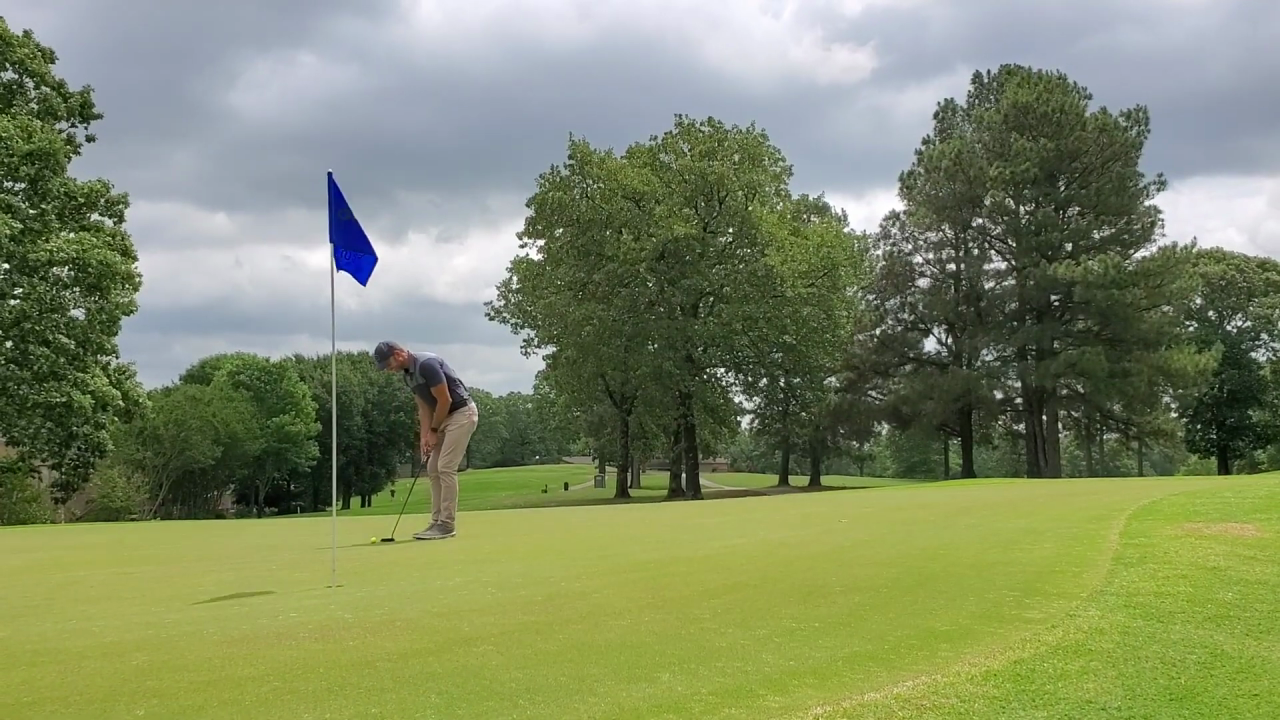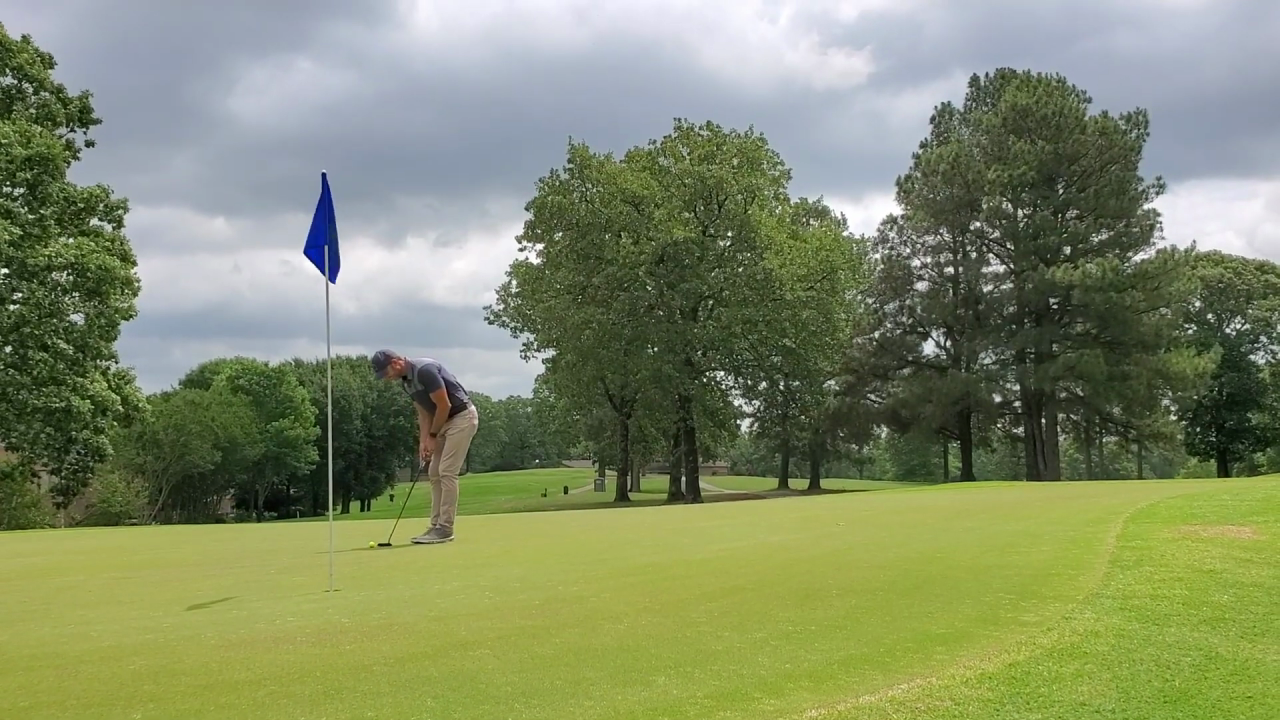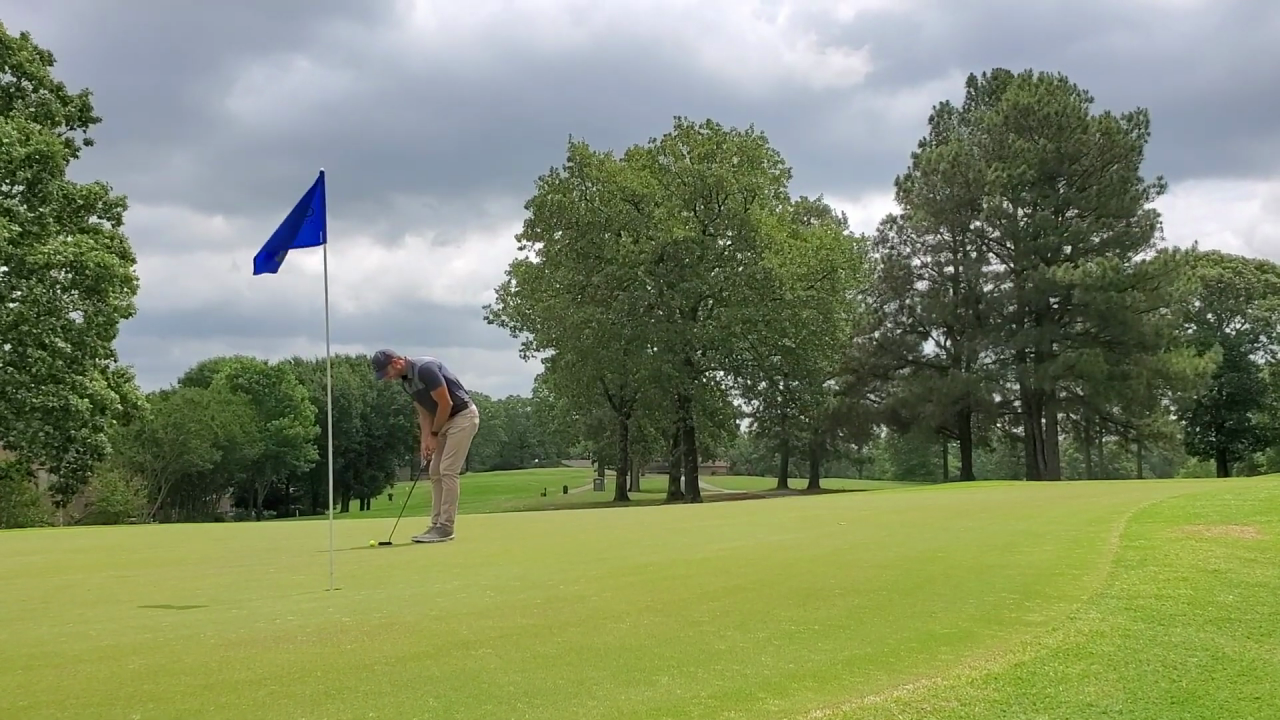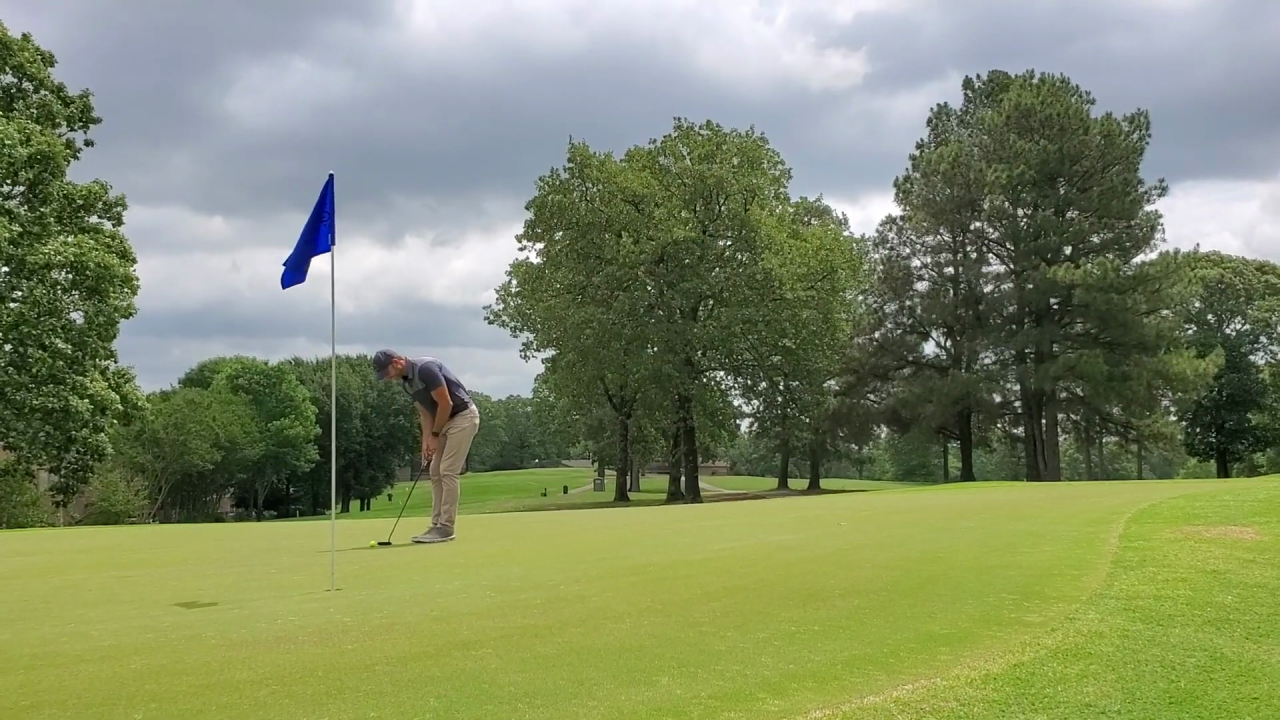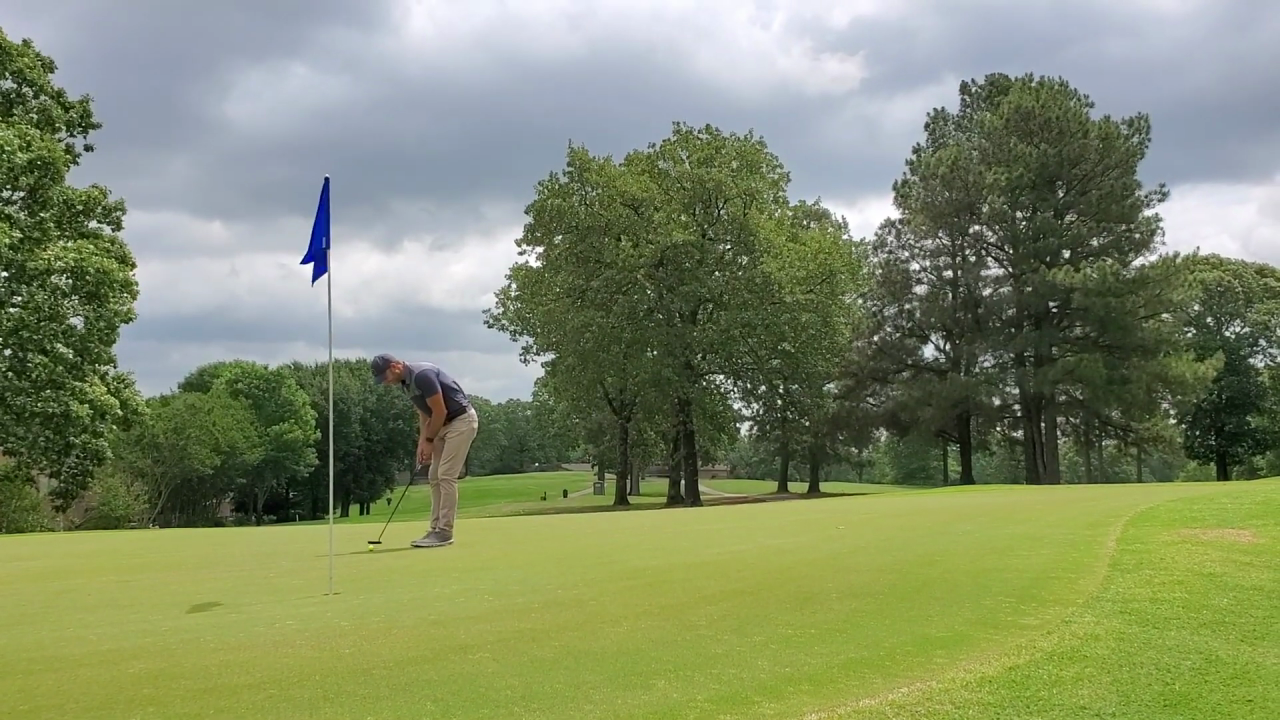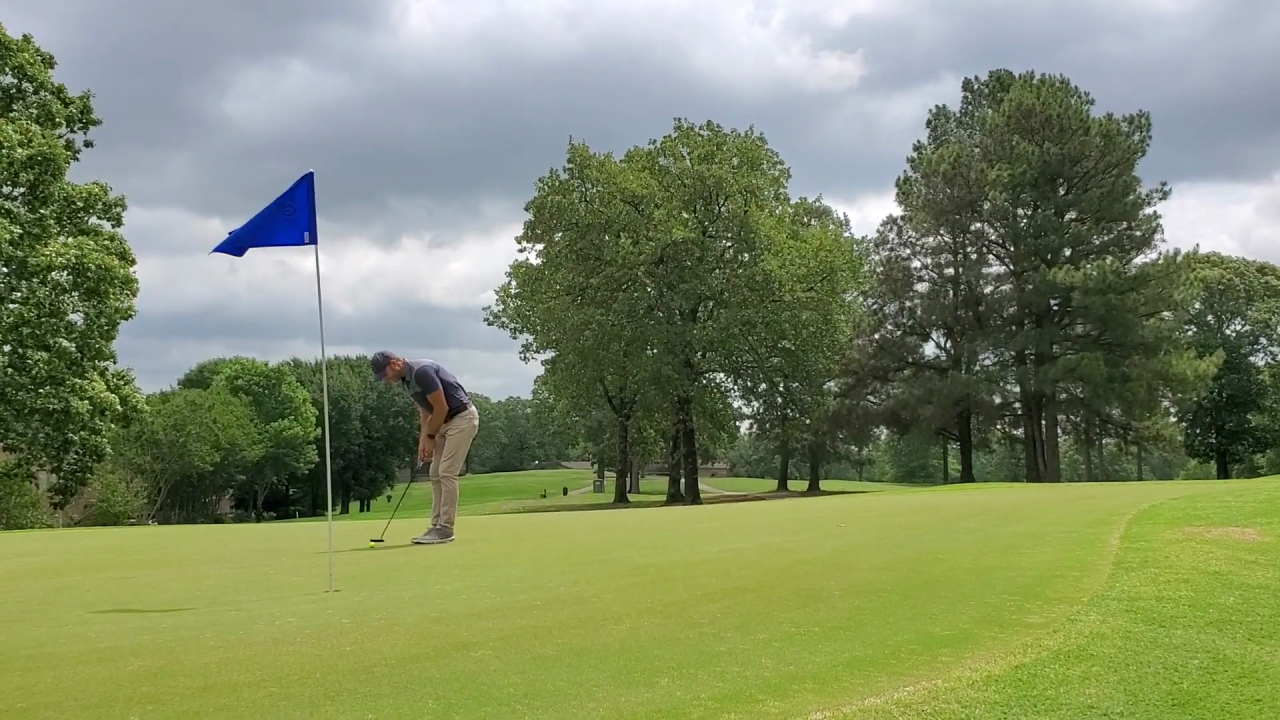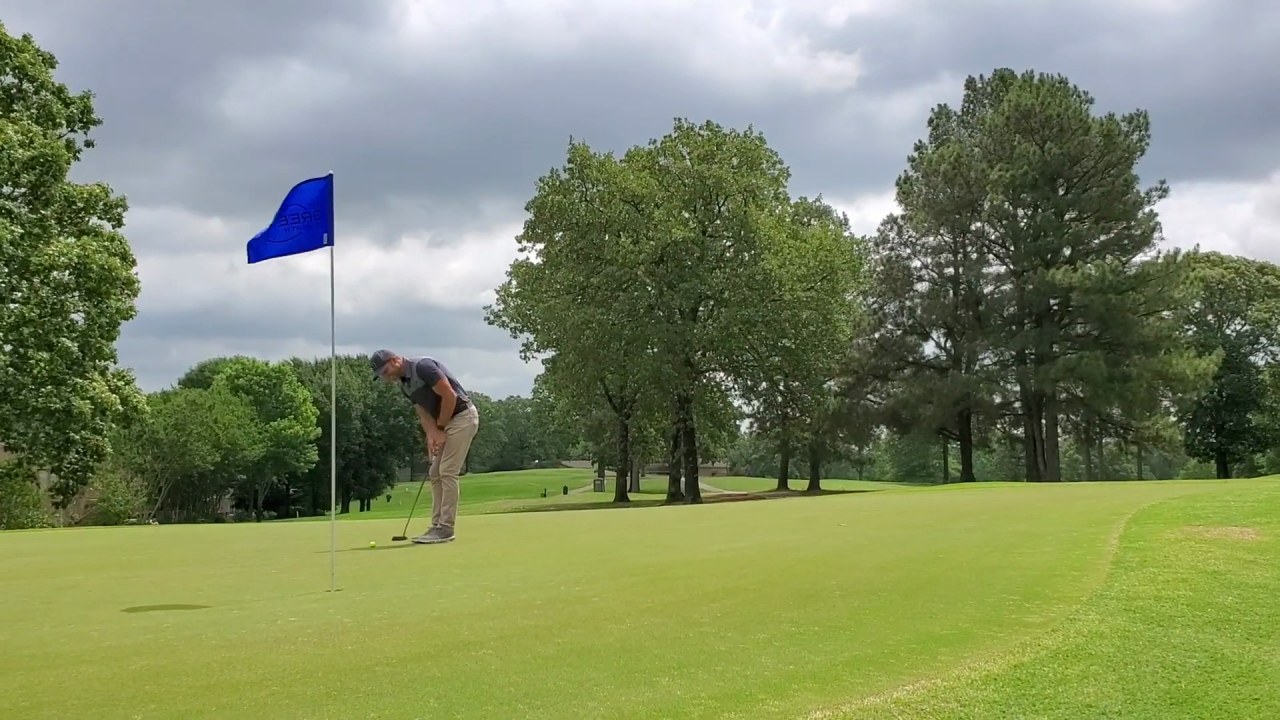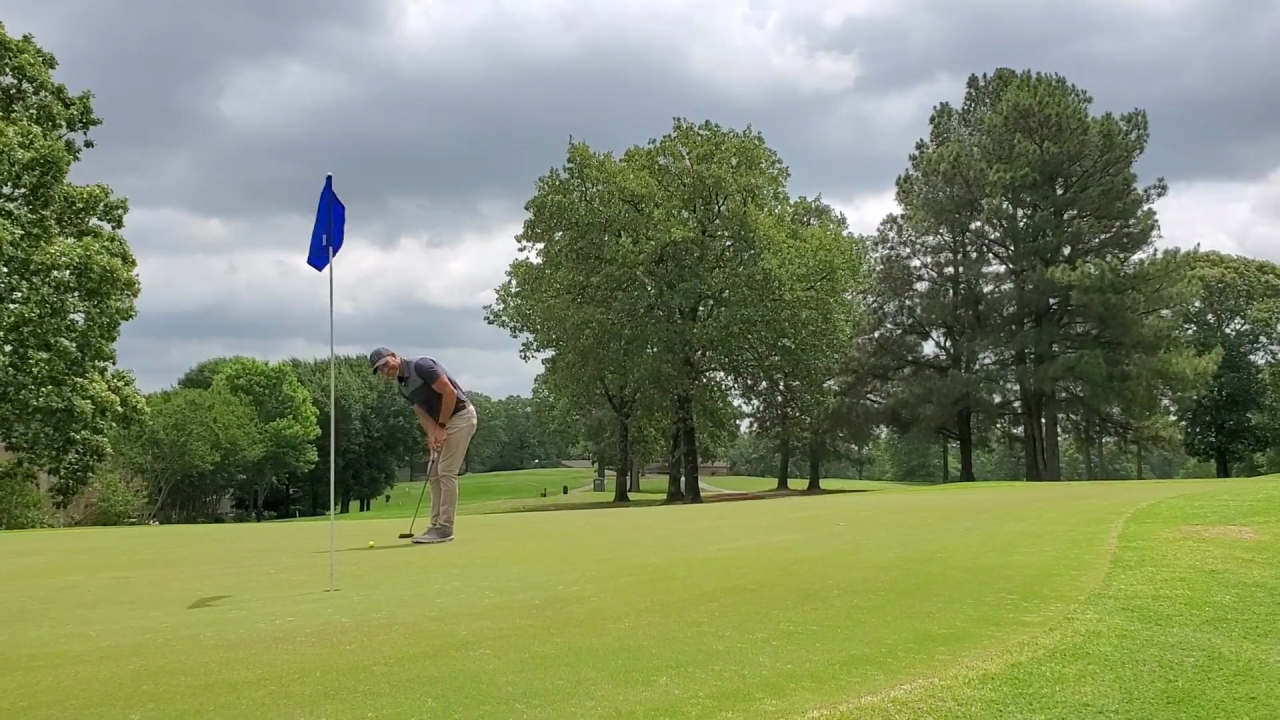
dt=0.3s
person 1, frame 1
left shoulder: (427, 364)
right shoulder: (408, 375)
left elbow: (445, 400)
right elbow: (424, 408)
left wrist: (433, 431)
right wrist: (424, 437)
left hip: (462, 413)
right hip: (445, 416)
left knee: (446, 468)
right knee: (434, 469)
left ankle: (447, 524)
right ankle: (437, 522)
person 1, frame 2
left shoulder: (424, 370)
right shoulder: (406, 381)
left elbow: (444, 405)
right elbow: (424, 413)
left wrist: (432, 436)
right wrist: (423, 442)
left hip: (462, 417)
right hip: (445, 421)
left knee: (447, 472)
right knee: (435, 474)
left ankle: (446, 528)
right ankle: (436, 525)
person 1, frame 3
left shoulder: (425, 368)
right shoulder: (406, 381)
left elbow: (446, 403)
right elbow: (424, 412)
left wrist: (434, 435)
right wrist: (424, 440)
left hip: (463, 416)
right hip: (446, 420)
left knee: (448, 471)
right knee: (436, 473)
left ankle: (446, 527)
right ankle: (437, 525)
person 1, frame 4
left shoulder: (425, 368)
right shoulder: (406, 382)
left elbow: (446, 403)
right elbow: (425, 413)
left wrist: (434, 435)
right wrist: (426, 440)
left hip: (463, 416)
right hip: (446, 420)
left knee: (448, 471)
right knee: (436, 473)
left ankle: (446, 528)
right ankle: (437, 525)
person 1, frame 5
left shoulder: (422, 375)
right shoulder: (405, 384)
left elbow: (440, 411)
right elbow: (425, 414)
left wrist: (429, 441)
right wrist: (422, 442)
left hip: (461, 420)
right hip: (445, 424)
left knee: (446, 476)
right knee: (435, 477)
left ankle: (445, 532)
right ankle: (436, 529)
person 1, frame 6
left shoulder: (422, 371)
right shoulder: (406, 381)
left elbow: (442, 407)
right elbow: (425, 411)
left wrist: (430, 437)
right wrist: (423, 439)
left hip: (462, 417)
right hip: (446, 421)
left knee: (447, 472)
right knee: (436, 474)
left ankle: (446, 529)
right ankle: (437, 526)
person 1, frame 7
left shoulder: (423, 366)
right shoulder: (404, 384)
left elbow: (450, 396)
right elbow: (424, 414)
left wrist: (440, 430)
right wrist: (431, 436)
left hip: (462, 417)
right hip: (445, 420)
left knee: (448, 472)
right knee: (436, 474)
left ankle: (446, 528)
right ankle: (437, 525)
person 1, frame 8
left shoulder: (421, 365)
right shoulder: (402, 386)
left elbow: (450, 393)
right elbow: (423, 414)
left wrist: (441, 427)
right wrist: (432, 434)
left hip: (460, 416)
right hip: (443, 421)
left knee: (446, 472)
right knee: (434, 474)
left ankle: (445, 528)
right ankle: (436, 526)
